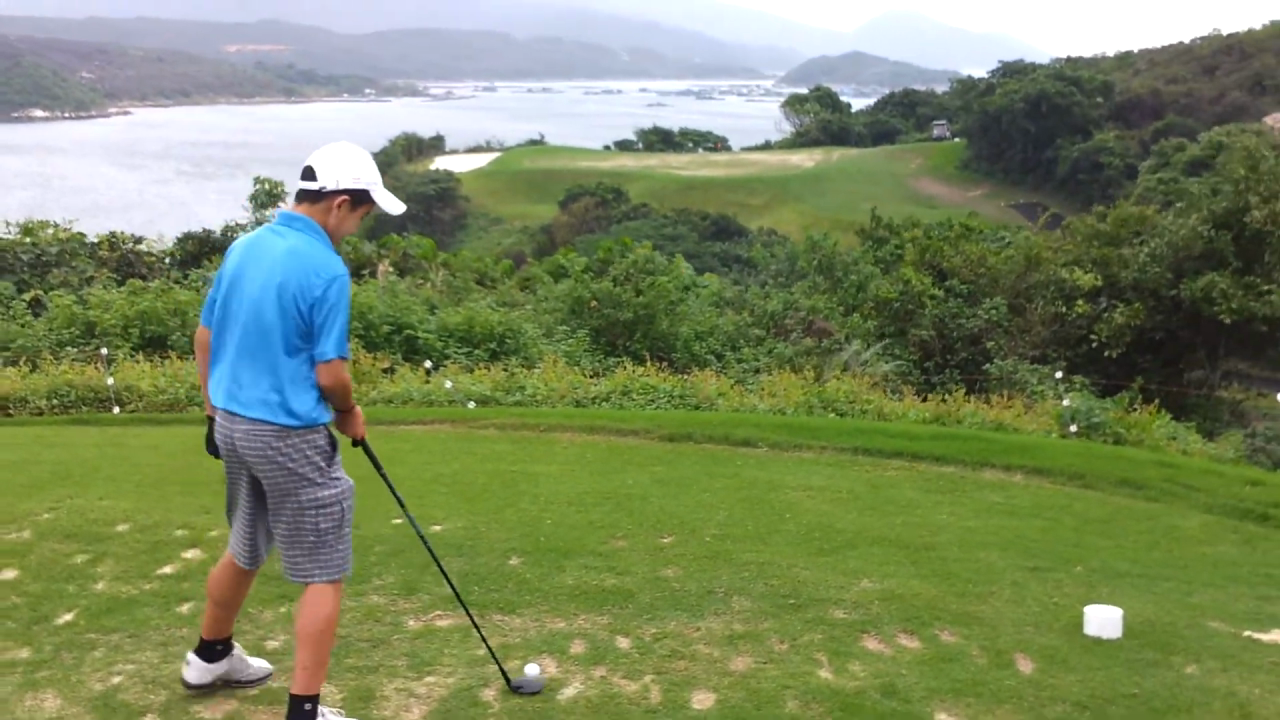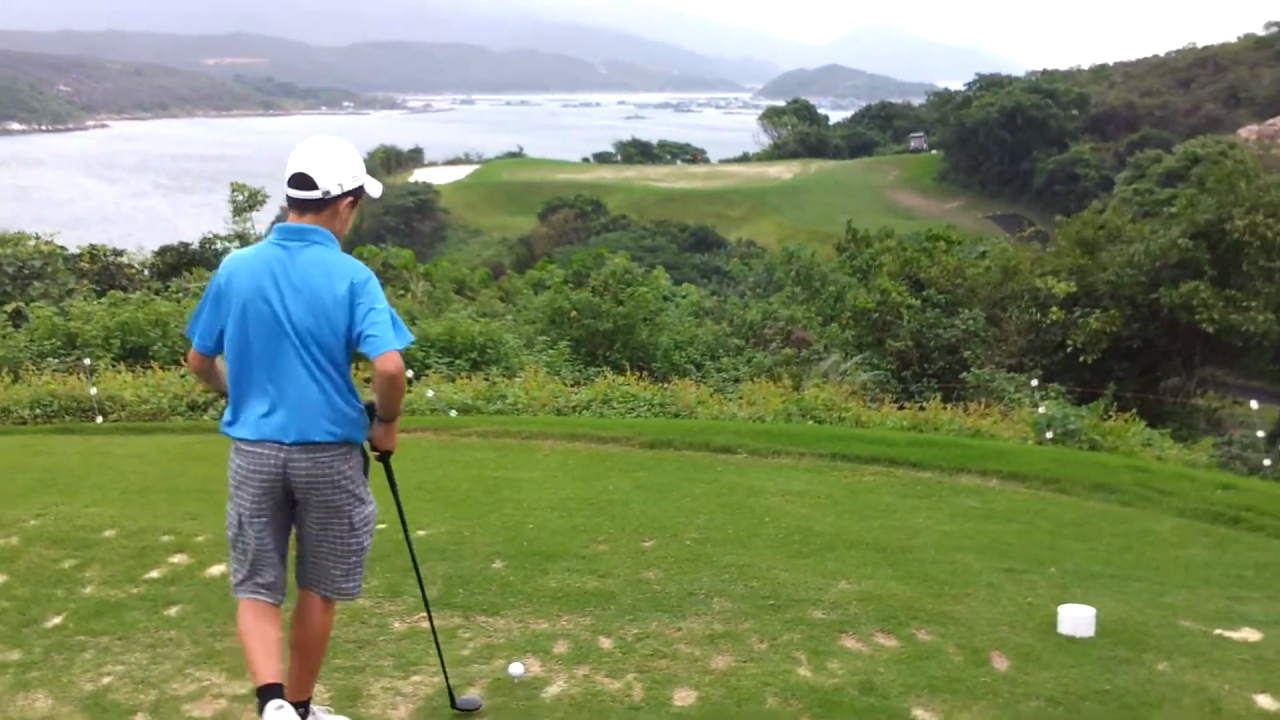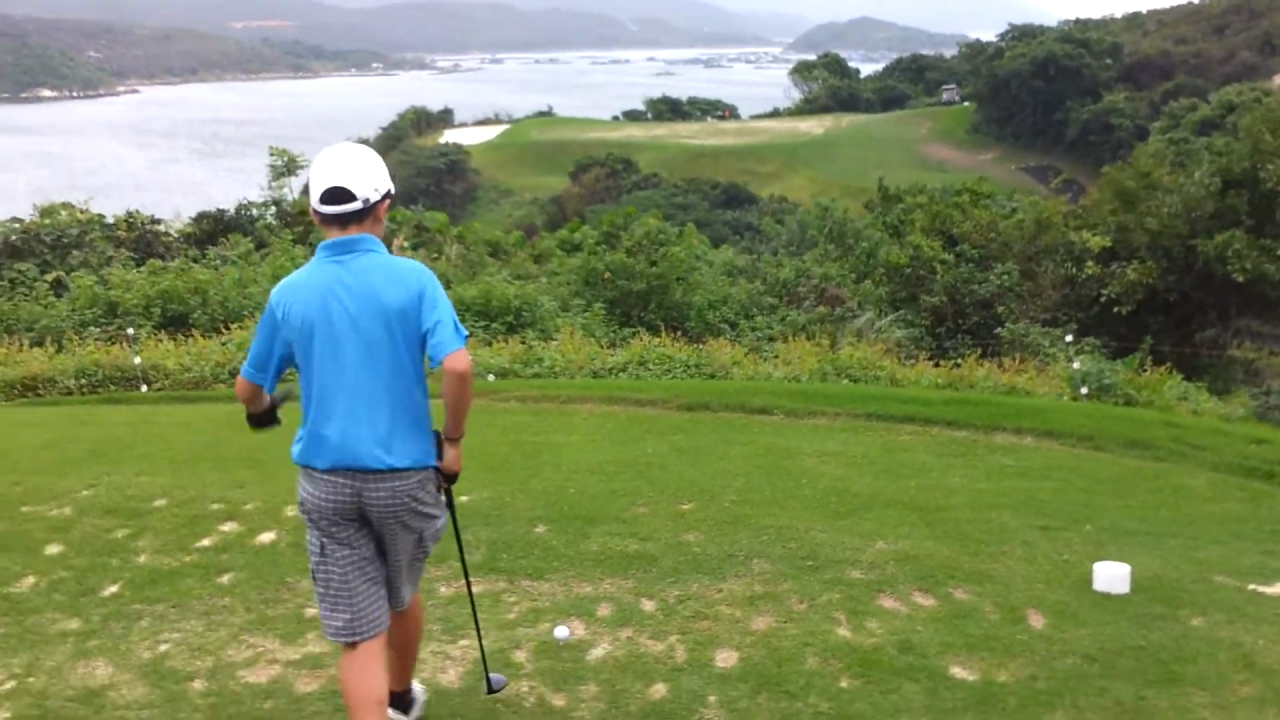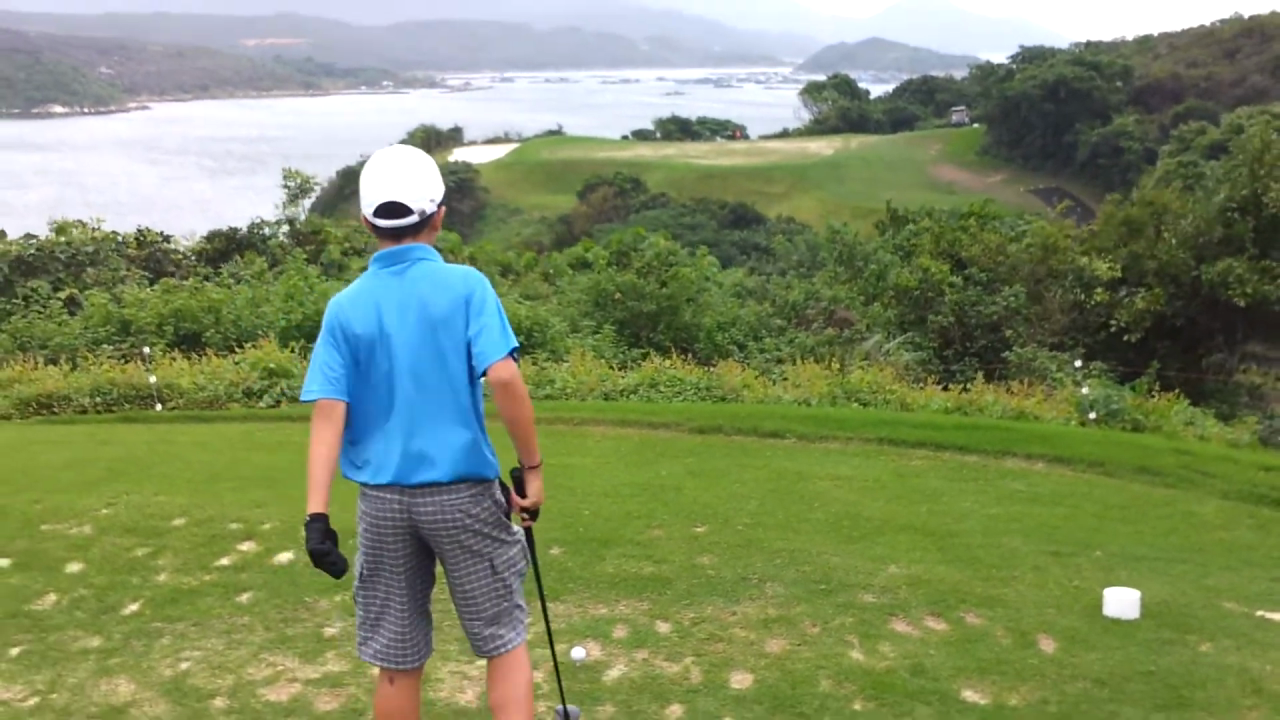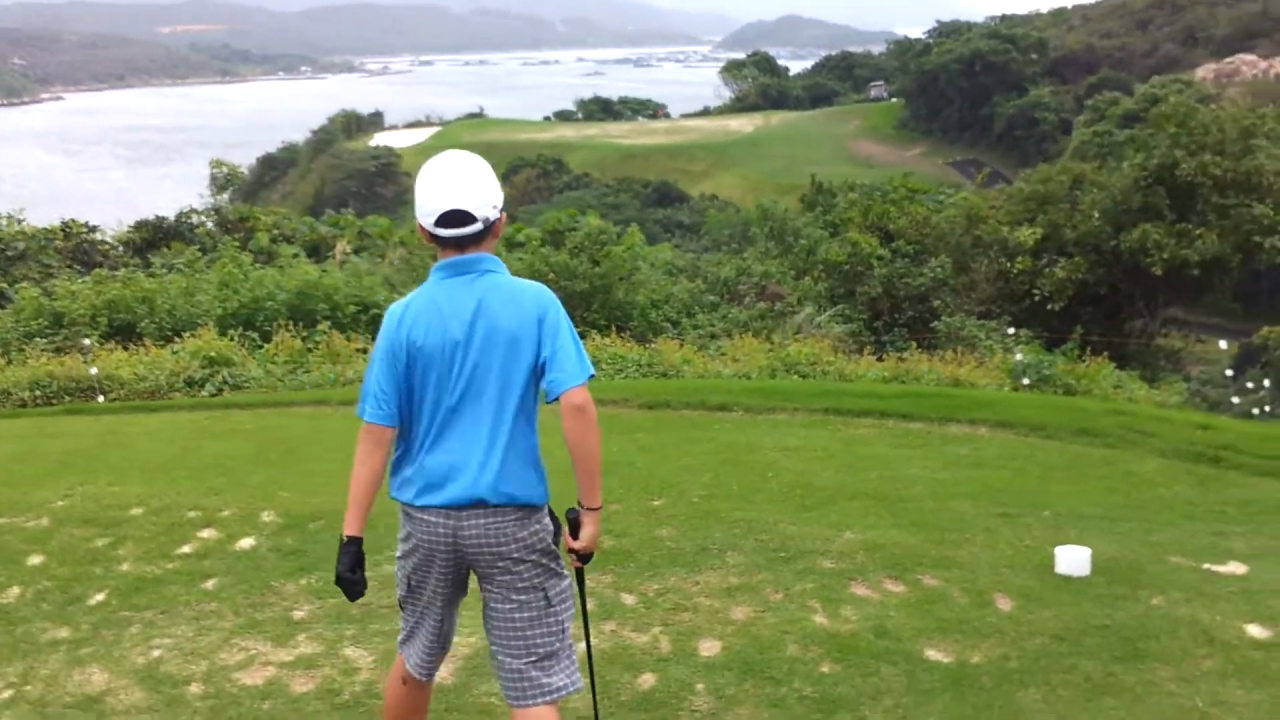
dt=0.3s
person 1, frame 1
left shoulder: (246, 245)
right shoulder: (326, 269)
left elbow: (206, 338)
right elbow: (330, 374)
left wrist: (218, 415)
right wrist: (350, 415)
left hip: (233, 424)
right hip: (290, 436)
left knee: (248, 546)
right knee: (323, 575)
left ankle: (211, 655)
person 1, frame 2
left shoulder: (235, 269)
right shoulder: (352, 277)
left elbow: (198, 363)
right elbow: (390, 367)
right wrist: (387, 421)
left hip: (255, 453)
right hip: (329, 455)
left knee: (256, 591)
right knee: (319, 591)
person 1, frame 3
left shoulder: (289, 294)
right shoulder: (413, 279)
left elbow: (247, 389)
right elbow: (458, 367)
left wrist: (262, 410)
right wrist: (453, 440)
left hip: (326, 481)
right hip: (406, 475)
left knee: (360, 631)
right knee: (402, 594)
person 1, frame 4
left shoulder: (344, 307)
right shoulder: (466, 285)
left elbow: (327, 415)
right elbow: (503, 379)
left wrist: (317, 518)
right wrist: (533, 467)
left hip: (383, 501)
right hip: (464, 494)
left knee: (397, 662)
right knee: (505, 640)
person 1, frame 5
left shoulder: (402, 317)
right shoulder: (534, 301)
left elbow: (376, 437)
right elbow: (577, 405)
left wrist: (351, 537)
right wrist: (590, 509)
left hip: (427, 518)
right hip: (512, 519)
left knee: (416, 657)
